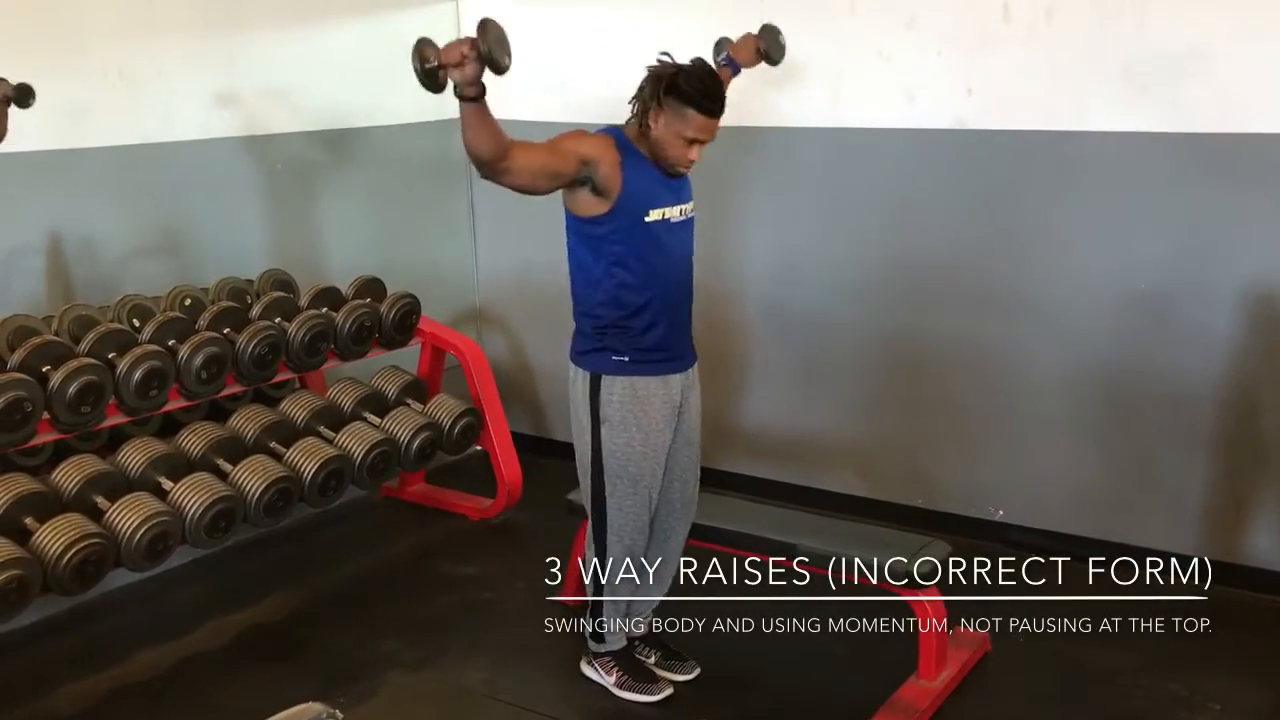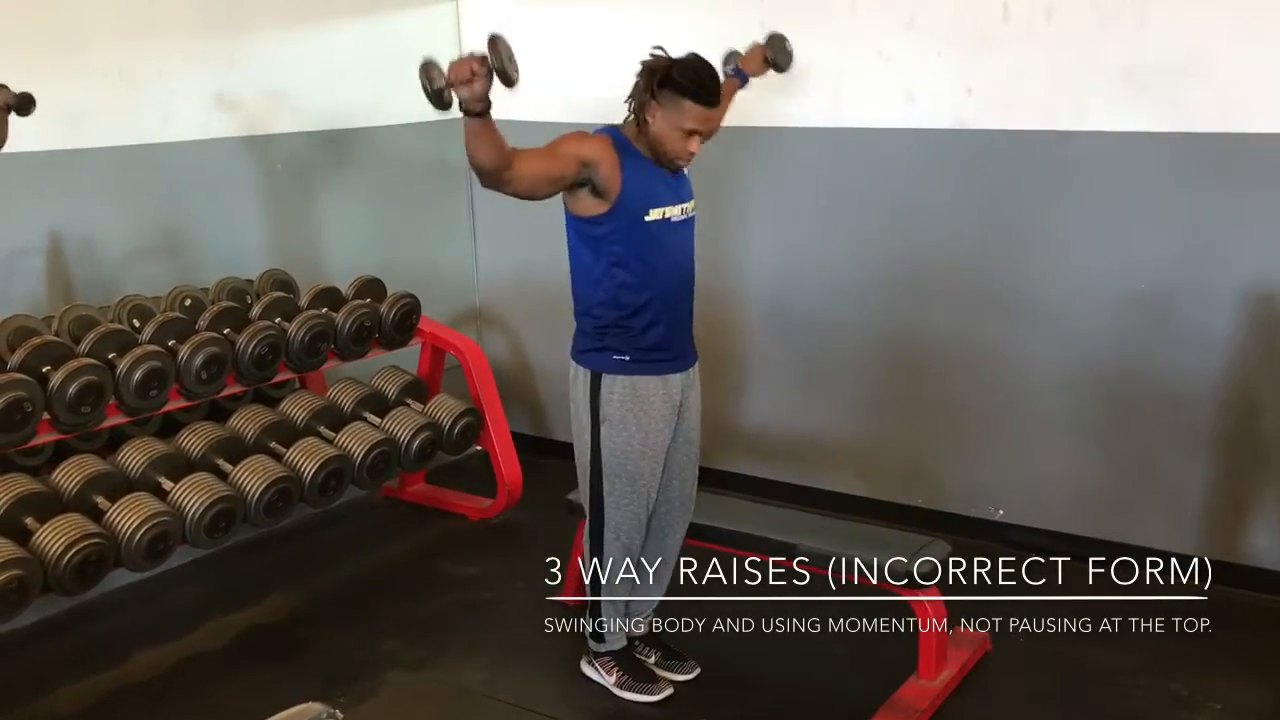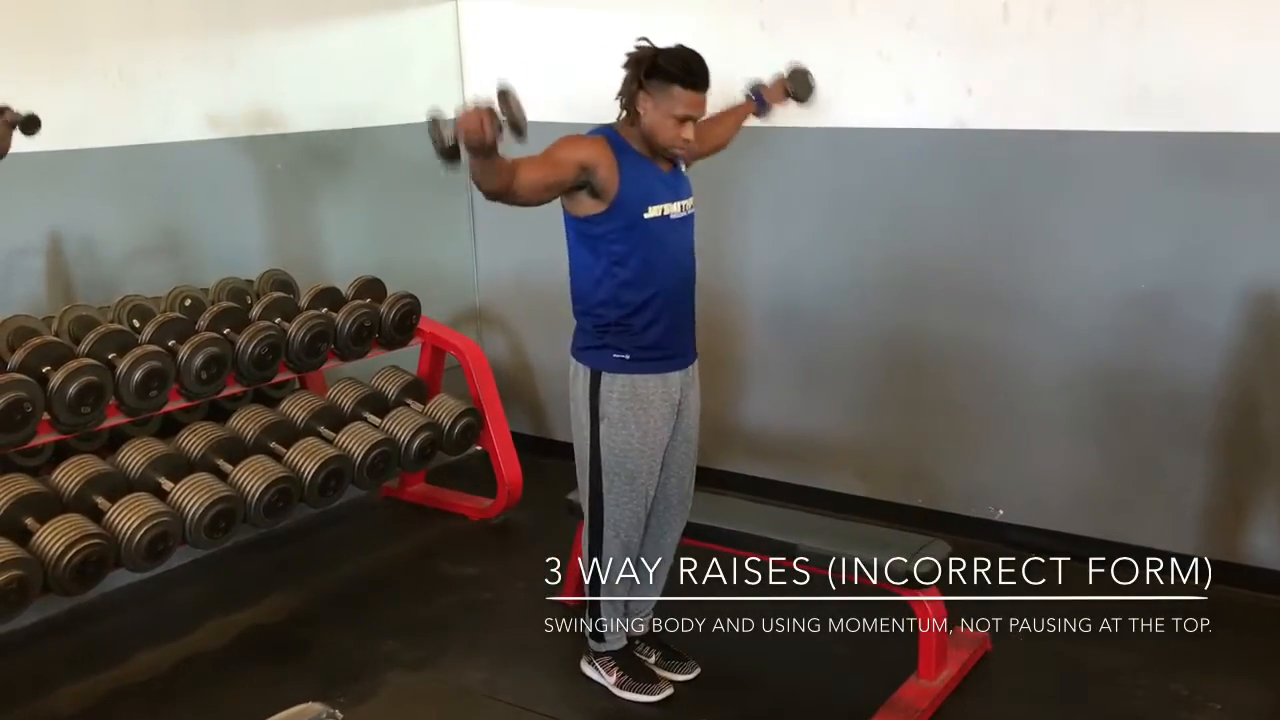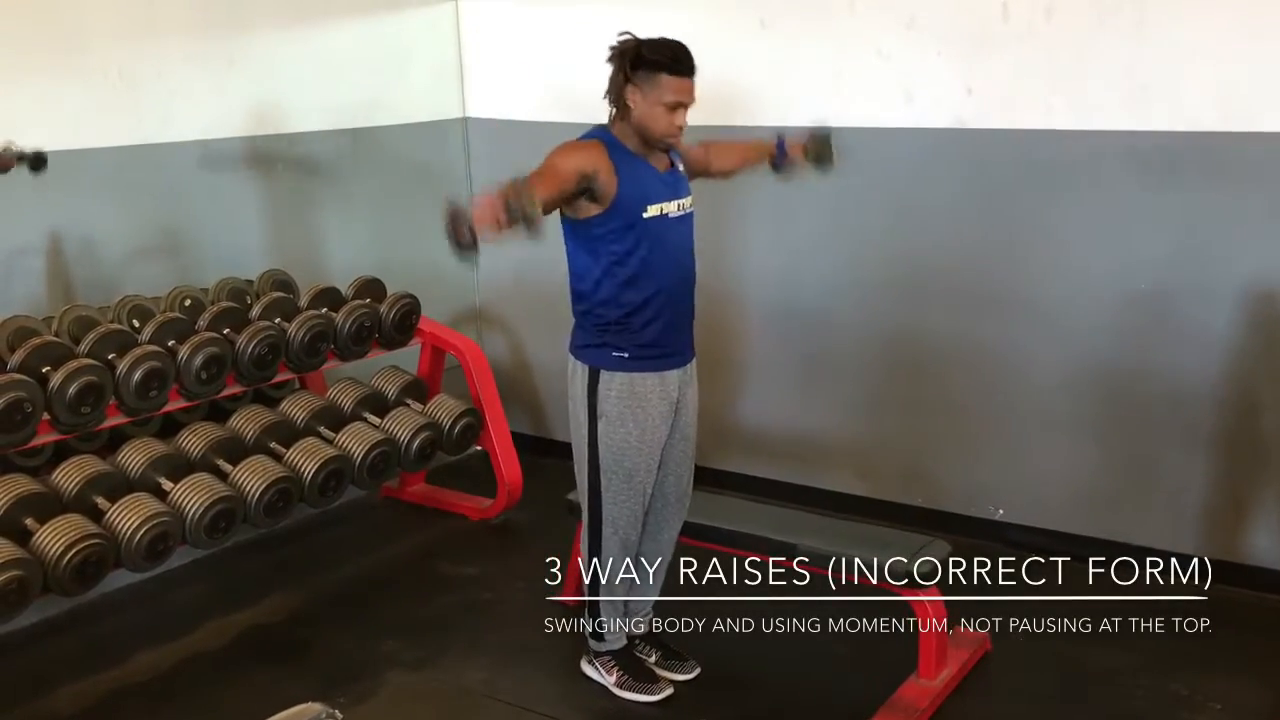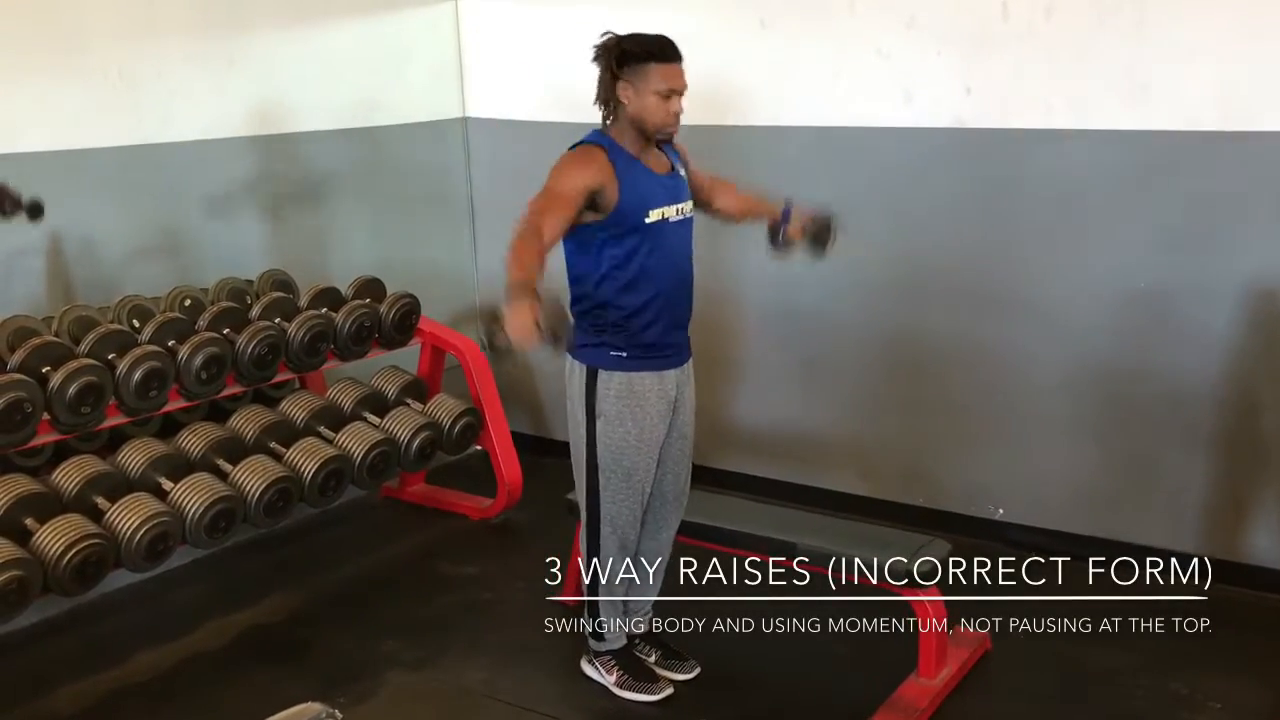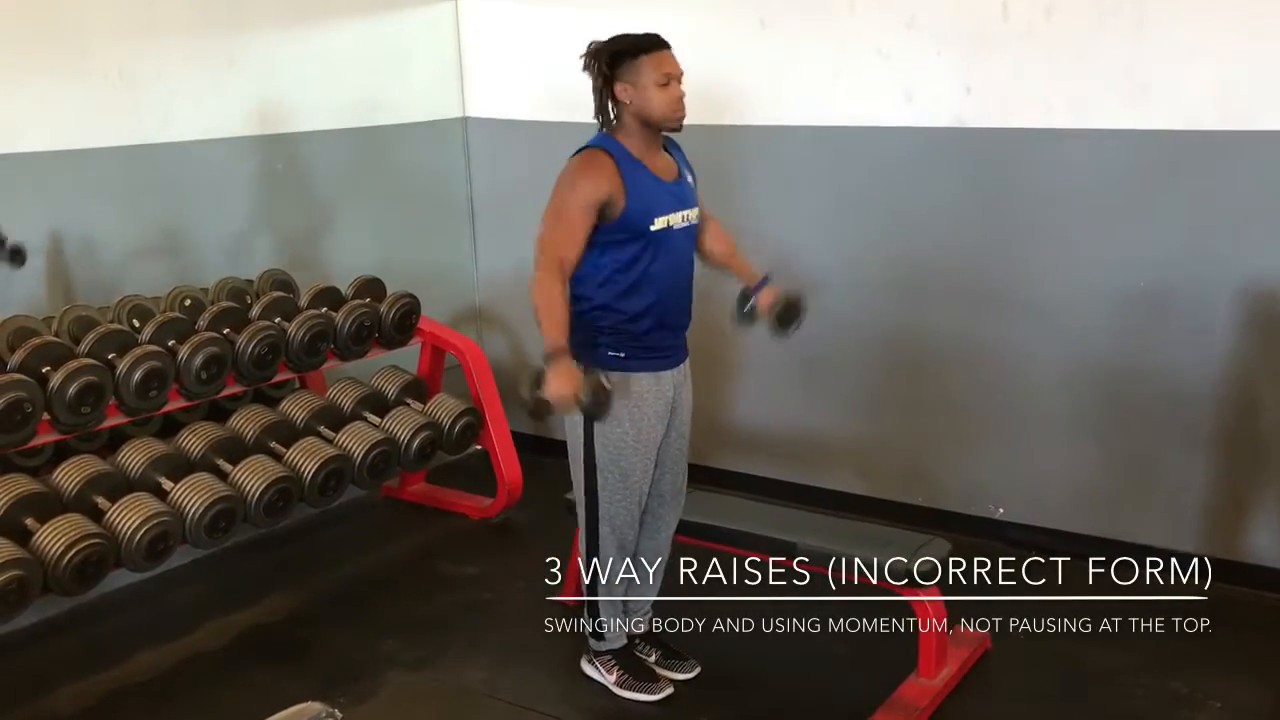
dt=0.1s
person 1, frame 1
left shoulder: (667, 159)
right shoulder: (596, 155)
left elbow: (700, 111)
right elbow: (498, 160)
left wrist: (732, 65)
right wrist: (471, 90)
left hip: (679, 370)
right hip: (616, 377)
left knee: (674, 511)
right knee: (622, 518)
left ankle: (637, 629)
right ankle: (604, 648)
person 1, frame 2
left shoulder: (667, 154)
right shoulder: (596, 156)
left elbow: (700, 110)
right elbow: (501, 171)
left wrist: (740, 75)
right wrist: (477, 107)
left hip: (681, 370)
right hip: (617, 377)
left knee: (672, 512)
right knee: (620, 518)
left ankle: (637, 627)
right ankle: (604, 647)
person 1, frame 3
left shoulder: (667, 153)
right shoulder: (592, 157)
left elbow: (708, 139)
right elbow: (512, 183)
left wrist: (758, 102)
right wrist: (481, 149)
left hip: (680, 367)
right hip: (616, 374)
left knee: (668, 510)
right knee: (619, 515)
left ankle: (636, 628)
right ankle: (603, 646)
person 1, frame 4
left shoulder: (669, 153)
right shoulder: (591, 159)
left elbow: (717, 158)
right elbow: (532, 189)
left wrist: (777, 149)
right wrist: (500, 203)
left hip: (677, 366)
right hip: (616, 373)
left knee: (666, 509)
right knee: (618, 514)
left ankle: (637, 627)
right ankle: (604, 648)
person 1, frame 5
left shoulder: (667, 155)
right shoulder: (591, 165)
left elbow: (714, 195)
right elbow: (532, 237)
left wrist: (780, 214)
right wrist: (520, 295)
left hip: (674, 365)
right hip: (614, 373)
left knee: (664, 508)
right knee: (616, 514)
left ankle: (637, 628)
right ankle: (606, 648)
person 1, frame 6
left shoulder: (675, 159)
right shoulder: (596, 170)
left elbow: (704, 232)
right elbow: (550, 268)
left wrist: (755, 281)
right wrist: (558, 357)
left hip: (672, 366)
right hip: (615, 373)
left knee: (662, 508)
right knee: (614, 515)
left ankle: (637, 628)
right ankle: (605, 647)
